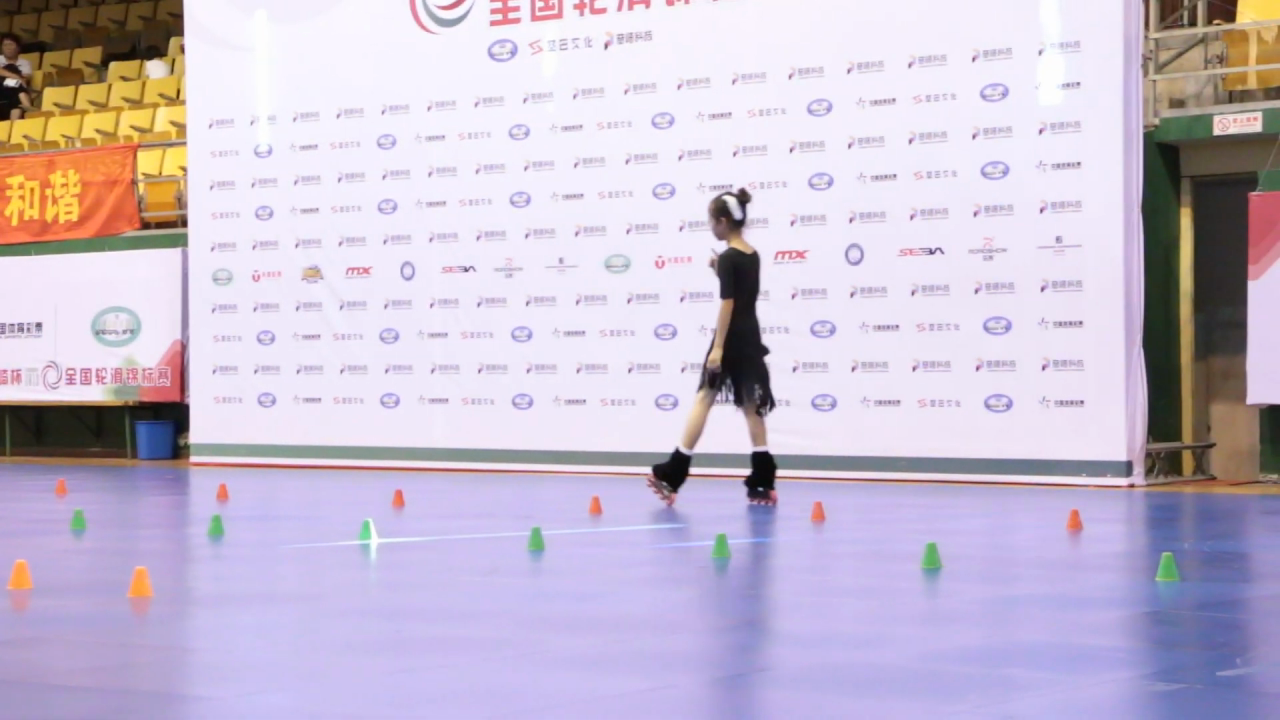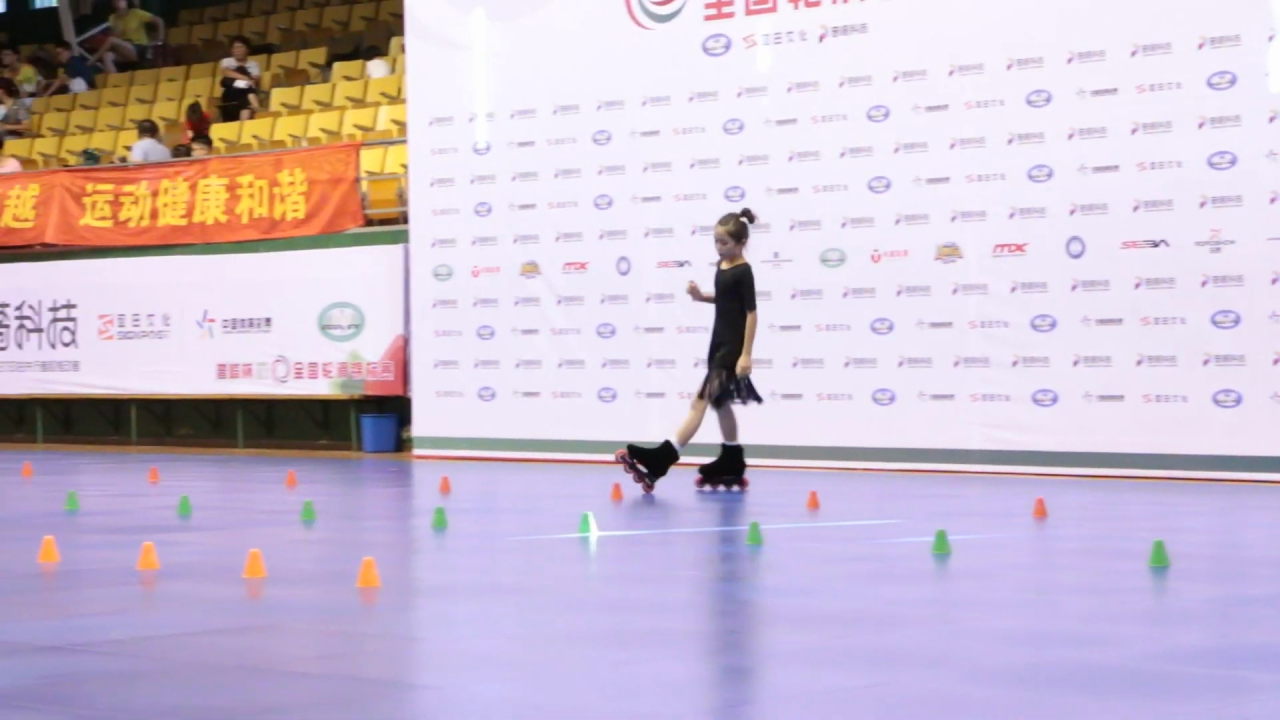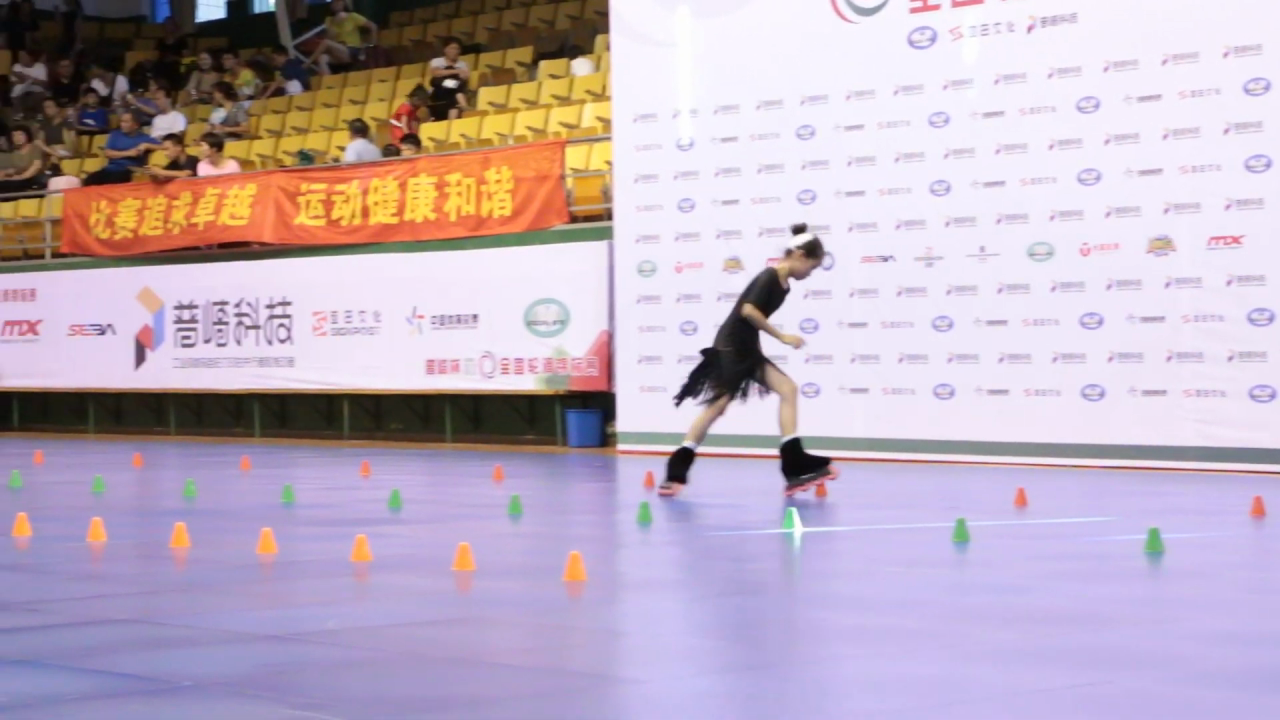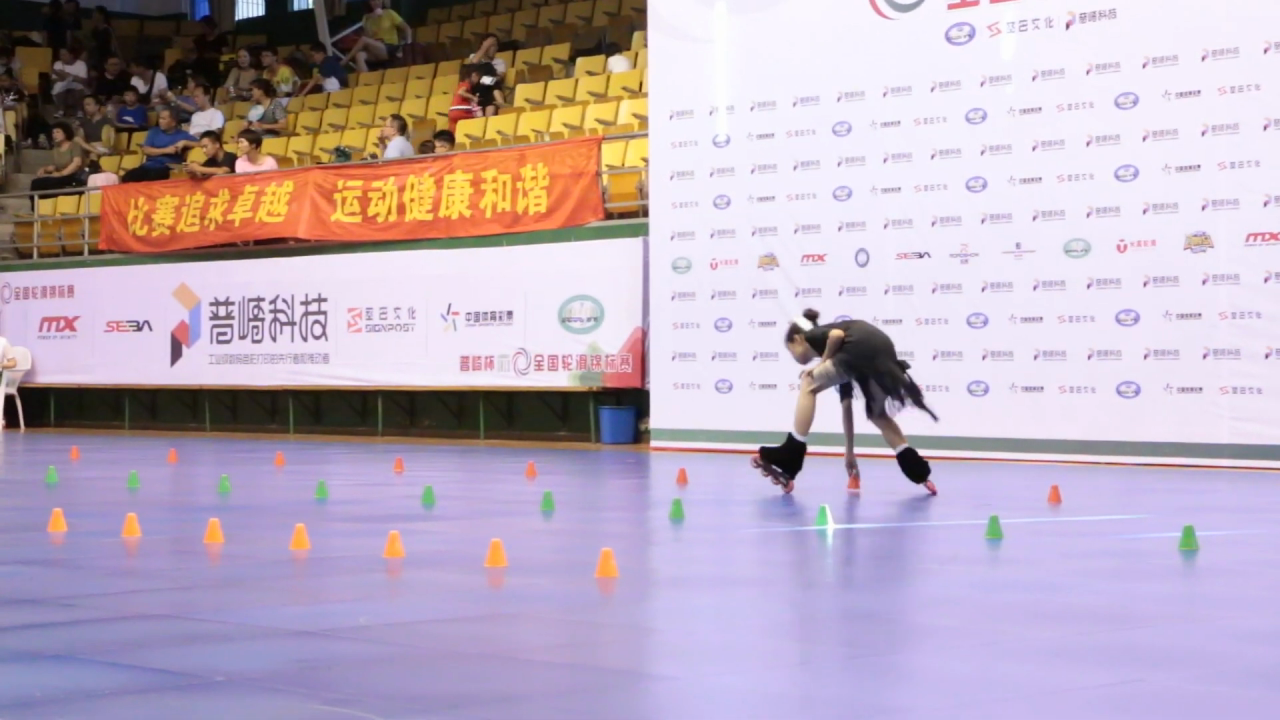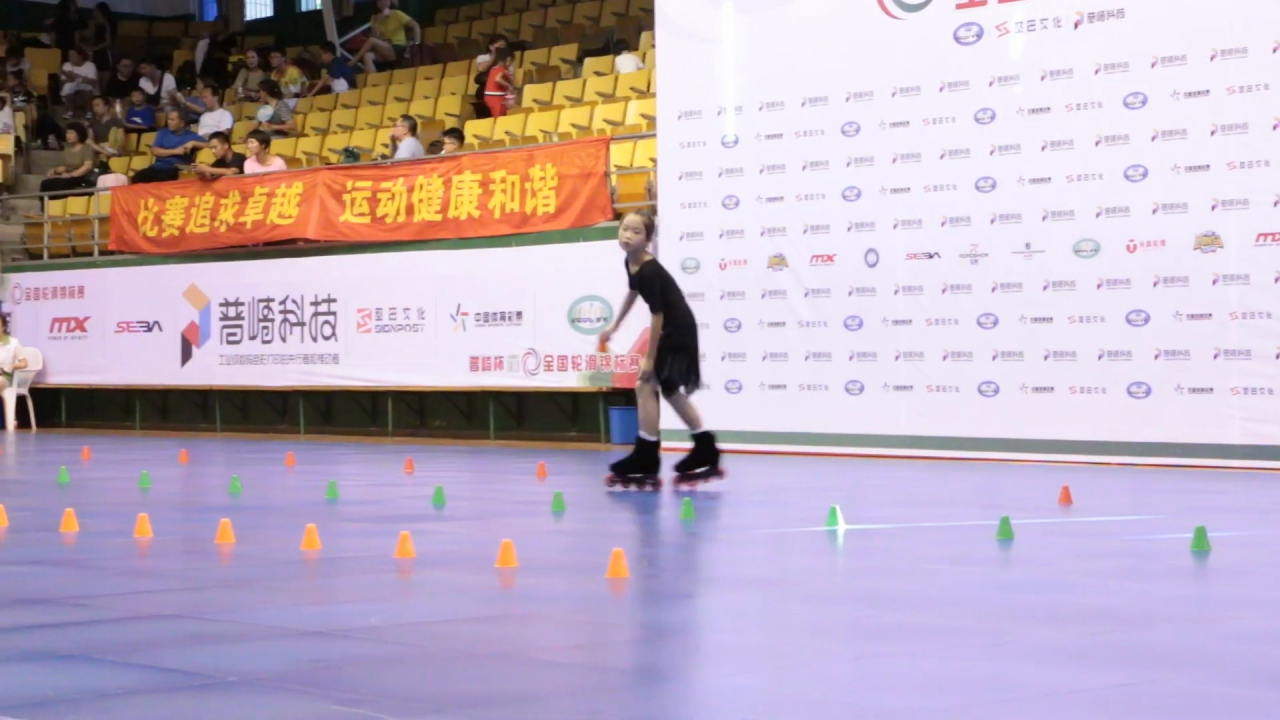
dt=0.7s
person 1, frame 1
left shoulder: (729, 257)
right shoulder: (753, 255)
left elbow: (727, 303)
left wrist: (717, 347)
left hip: (731, 339)
right hip: (750, 337)
left knee: (704, 400)
right knee: (751, 405)
left ankle: (673, 474)
right ankle: (763, 482)
person 1, frame 2
left shoulder: (743, 272)
right shoulder: (722, 267)
left elbow: (751, 314)
left wrist: (746, 355)
right wrist: (701, 297)
left hip: (732, 347)
right hip: (718, 344)
left knee: (700, 402)
right knee: (719, 402)
left ankle: (657, 461)
right ankle: (730, 466)
person 1, frame 3
left shoulder: (785, 285)
right shoulder: (770, 276)
right elbow: (748, 310)
right wrist: (781, 336)
left hip: (749, 348)
right hip: (730, 343)
left knee: (789, 389)
right knee: (719, 403)
left ankle: (795, 464)
right ankle: (679, 465)
person 1, frame 4
left shoulder: (812, 336)
left elbow: (837, 334)
right elbow: (846, 405)
left wrist: (823, 362)
right wrist: (849, 452)
left hip: (860, 349)
right hip: (883, 350)
left knee: (809, 387)
right knee: (878, 416)
left ankle: (788, 460)
right ankle: (918, 471)
person 1, frame 5
left shoulder: (653, 268)
right shoulder: (631, 262)
left elbow: (659, 314)
right elbow: (632, 294)
left wrist: (649, 358)
right wrist: (614, 327)
left hip: (679, 332)
right hip: (673, 330)
left knee: (645, 386)
right knee: (672, 390)
left ankle: (645, 462)
right ankle: (705, 456)
